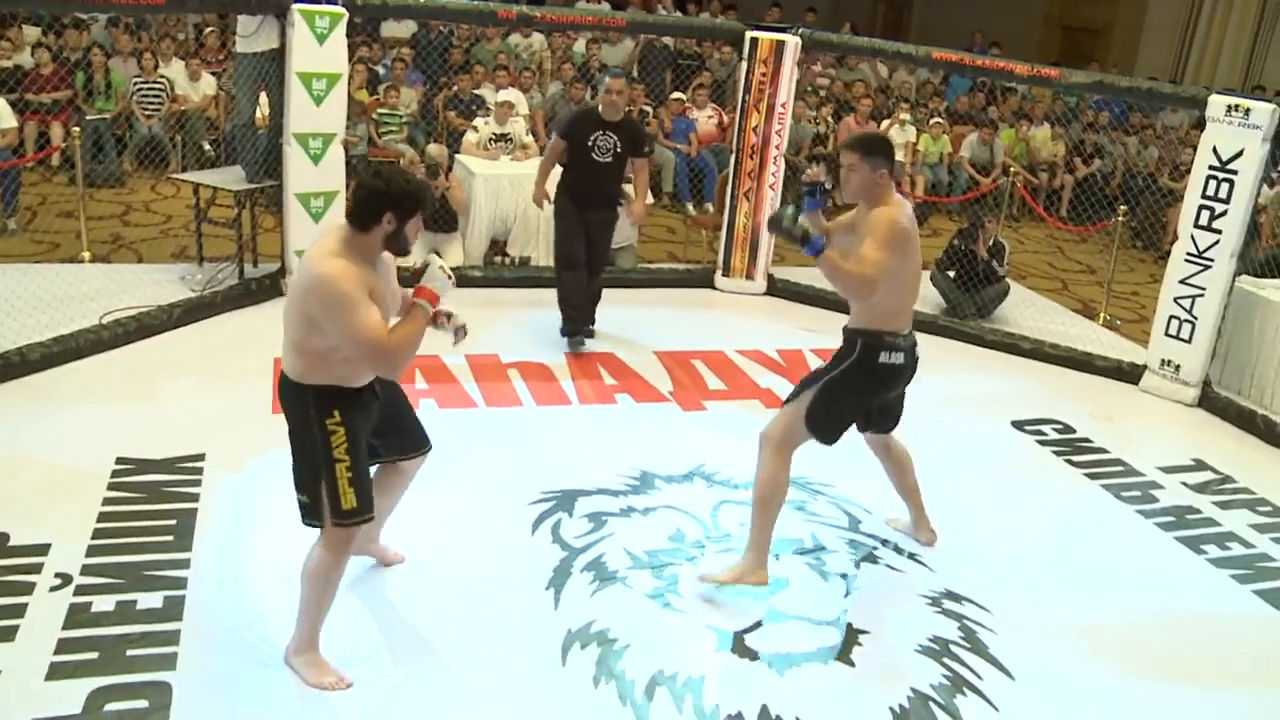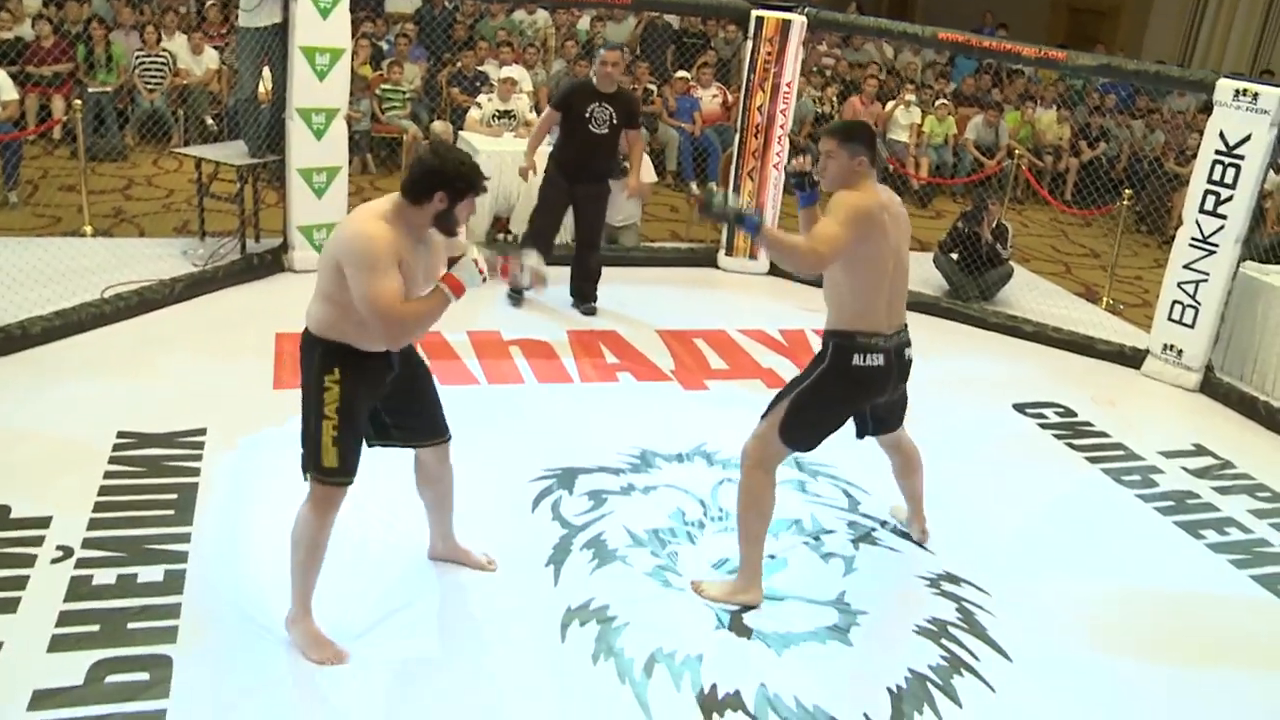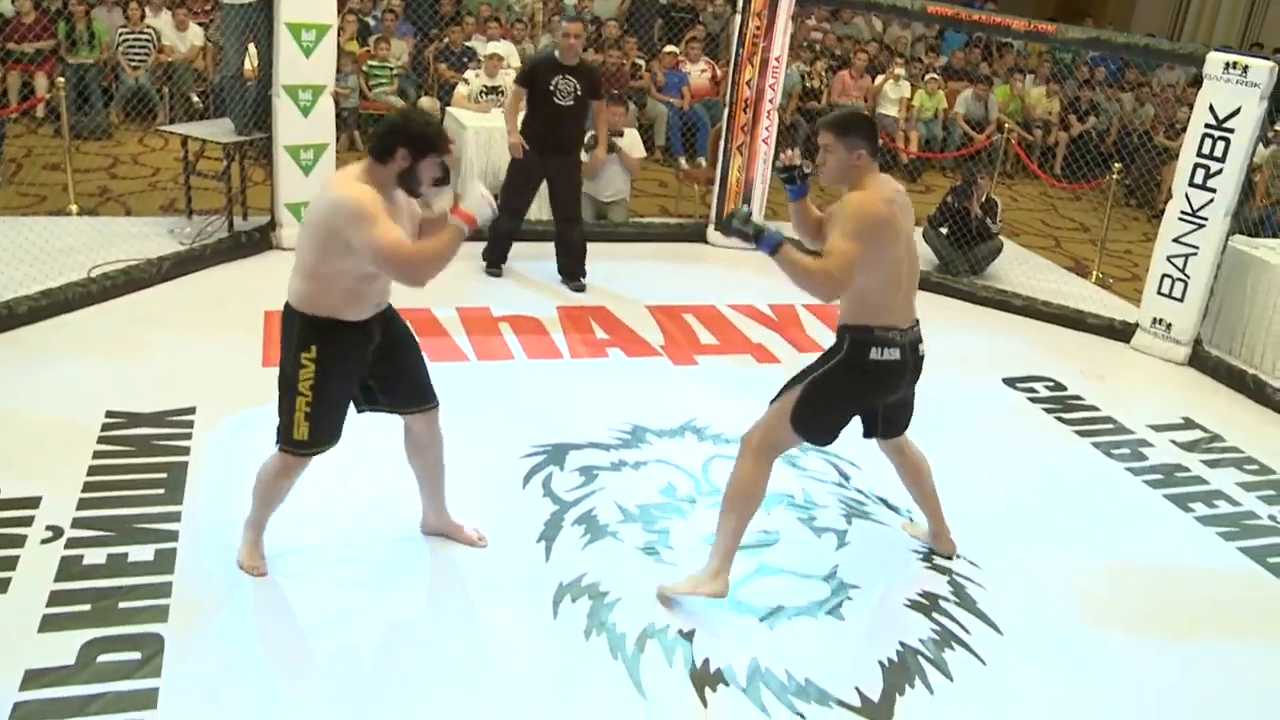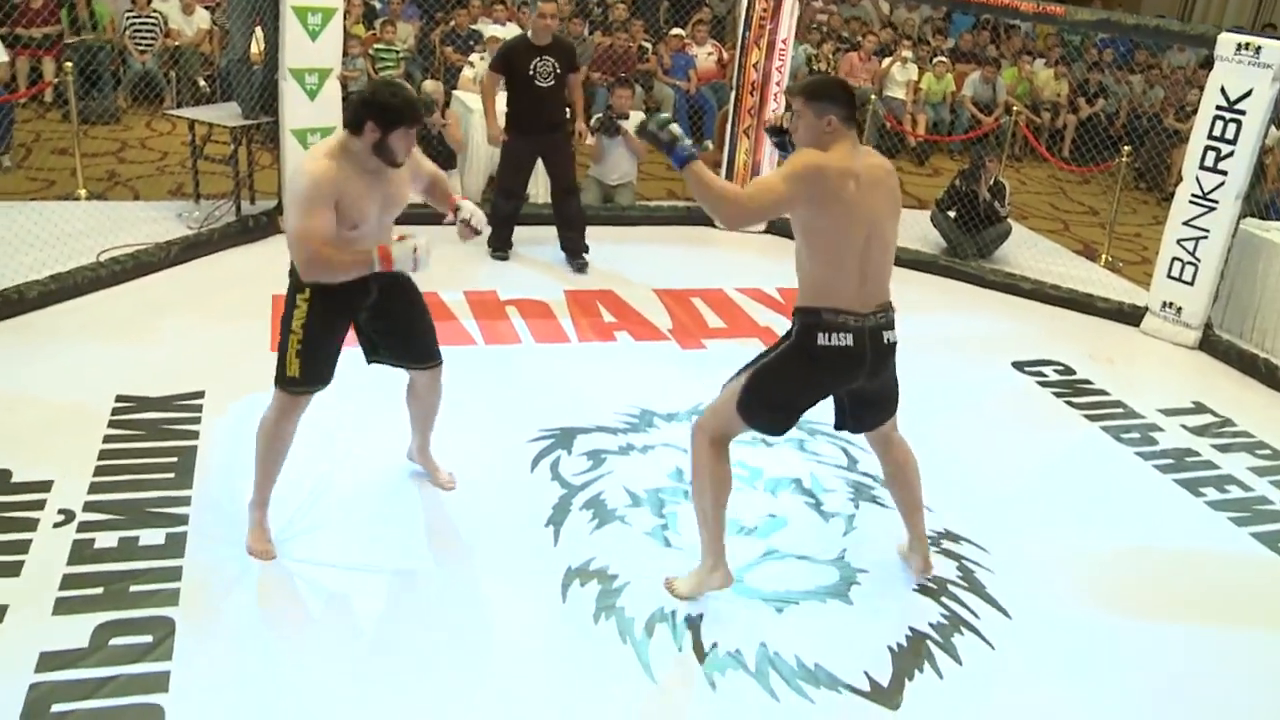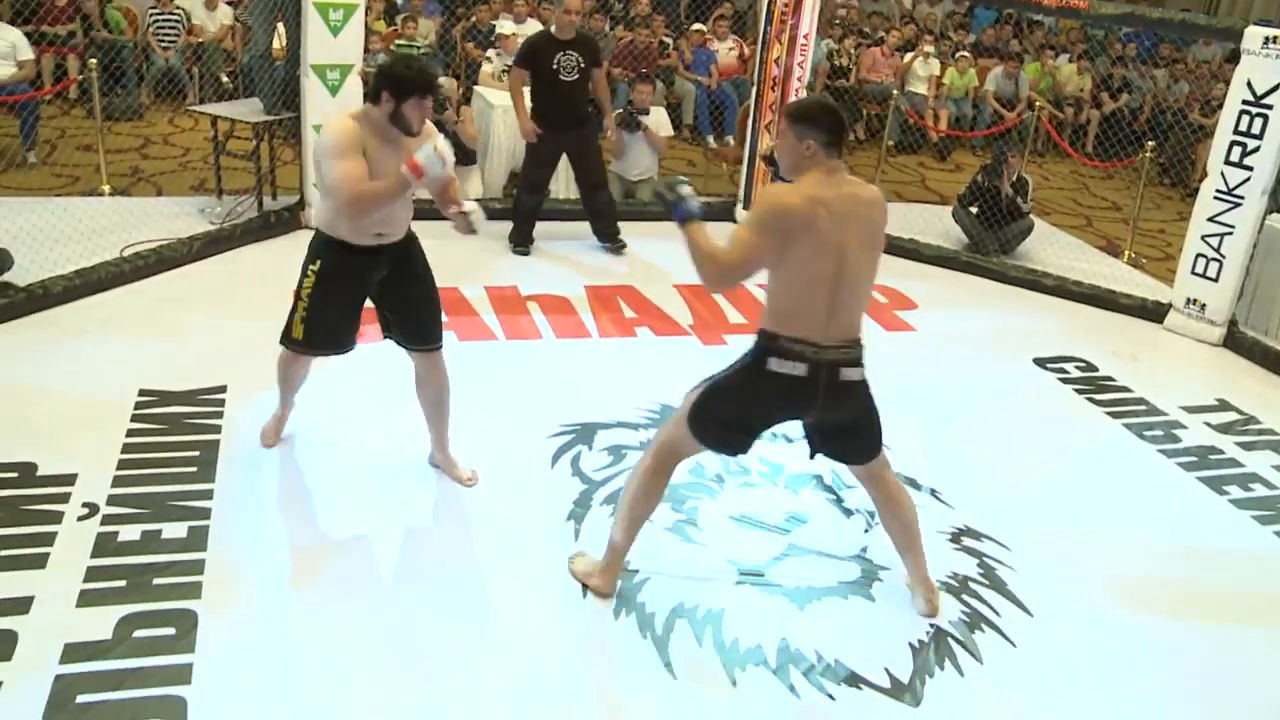
dt=0.3s
person 1, frame 1
left shoulder: (887, 219)
right shoulder: (889, 208)
left elbow: (862, 288)
right elbow: (829, 237)
left wrist: (815, 242)
right wrist: (813, 203)
left hip: (869, 355)
right hip: (896, 354)
left knee: (776, 440)
right knee: (879, 438)
left ankle: (753, 565)
right ankle: (920, 524)
person 1, frame 2
left shoulder: (853, 203)
right shoulder: (889, 202)
left elbow: (811, 257)
right elbow: (823, 248)
left wrist: (749, 222)
right wrist: (806, 198)
left hip: (849, 357)
right hip: (893, 353)
left knee: (758, 455)
right knee: (892, 436)
left ankle: (747, 582)
right ankle: (916, 519)
person 1, frame 3
left shoulder: (863, 205)
right shoulder: (890, 190)
left elbow: (828, 285)
right elbow: (822, 237)
left wrist: (769, 241)
right wrist: (799, 191)
left hip: (863, 354)
right hip: (903, 350)
left knee: (758, 444)
right knee: (895, 442)
left ankle: (713, 576)
right ankle: (939, 533)
person 1, frame 4
left shoulder: (816, 168)
right shoulder: (883, 169)
left elbow: (736, 213)
left wrist: (681, 154)
left hip: (821, 339)
right hip: (878, 337)
left knee: (709, 430)
right knee: (885, 436)
left ankle: (712, 566)
right ankle: (919, 551)
person 1, frame 5
left shoulder: (783, 202)
right shoulder: (872, 203)
left elbow: (719, 274)
left wrist: (688, 214)
left hip: (773, 370)
right hip: (843, 370)
left knee: (662, 449)
right knee: (878, 475)
left ankle: (607, 569)
right ankle: (923, 589)
person 2, frame 1
left shoulder: (369, 243)
right shoulder: (332, 277)
left elbow: (389, 295)
right elbow: (392, 361)
left wrist: (436, 313)
right wrist: (429, 297)
left hip: (363, 382)
right hip: (322, 401)
left knee: (411, 454)
right knee: (339, 529)
left ankle: (370, 539)
right ankle: (303, 646)
person 2, frame 2
left shoulder: (425, 223)
right shoulder: (371, 236)
left elbow: (451, 256)
right elbow: (396, 327)
right wrist: (456, 284)
left hip: (392, 355)
right hip: (339, 359)
left knee: (435, 447)
right knee: (328, 490)
left ankle: (444, 542)
right ankle: (300, 615)
person 2, frame 3
left shoulder: (387, 179)
right shoulder: (350, 200)
left elbow: (415, 226)
right elbow: (414, 269)
left wrist: (446, 215)
right wrist: (466, 218)
left hip: (374, 318)
right hip: (319, 331)
left knee: (424, 415)
right knee: (297, 454)
left ankle: (436, 515)
right ankle: (253, 531)
person 2, frame 4
left shoulder: (391, 152)
right shoulder: (318, 174)
left elbow: (431, 181)
right elbow: (310, 263)
left wrist: (461, 208)
right wrist: (386, 255)
left hip: (381, 276)
right hip: (322, 288)
left knee: (428, 369)
right knee: (291, 399)
left ankle: (421, 450)
right ankle: (259, 510)
person 2, frame 5
left shoulder: (420, 131)
right shoulder: (341, 135)
left elbow: (443, 186)
right elbow: (356, 206)
left wrist: (459, 209)
right wrist: (417, 167)
left hip: (399, 250)
right hip: (338, 253)
left knee: (430, 354)
right knee: (299, 351)
left ankle: (441, 450)
right ankle: (283, 412)
person 3, frame 1
left shoulder: (634, 131)
right shoulder: (580, 119)
left elbow: (640, 168)
right elbow: (554, 149)
left wrist: (639, 201)
right wrist: (540, 184)
left hip: (604, 208)
right hip: (570, 202)
left knee: (595, 266)
right knee: (569, 262)
left ankle: (585, 319)
right ankle: (572, 327)
person 3, frame 2
left shoulder: (628, 103)
right shoulder: (574, 91)
left elbow: (635, 140)
right elbow: (547, 121)
left wrist: (634, 174)
right wrist: (529, 155)
left hip: (596, 182)
right hip: (560, 175)
left knee: (590, 241)
right knee: (540, 230)
left ankle: (584, 296)
right ankle: (519, 283)
person 3, frame 3
left shoulder: (591, 74)
right shoulder: (537, 66)
left elbow: (599, 111)
right elbow: (516, 98)
left wrist: (602, 144)
right wrist: (513, 131)
left hip: (568, 155)
right hip: (531, 150)
left knee: (570, 215)
right knee: (512, 205)
left ankle: (572, 272)
right ankle: (494, 258)
person 3, frame 4
left shoulder: (565, 49)
right shoulder: (512, 49)
left elbow: (574, 83)
right elbow: (489, 84)
left wrist: (580, 119)
right wrist: (492, 123)
left hip: (557, 131)
right hip: (519, 133)
left knee: (567, 189)
right knee: (509, 189)
left ankle: (575, 250)
right ankle: (499, 243)
person 3, frame 5
left shoulder: (588, 44)
right shoulder: (536, 44)
left elbow: (598, 78)
right elbow: (516, 80)
left wrist: (608, 113)
right wrist: (524, 118)
left hip: (582, 125)
right hip: (545, 128)
left knee: (596, 180)
right knee: (533, 183)
left ankle: (607, 233)
right ankle: (520, 237)
